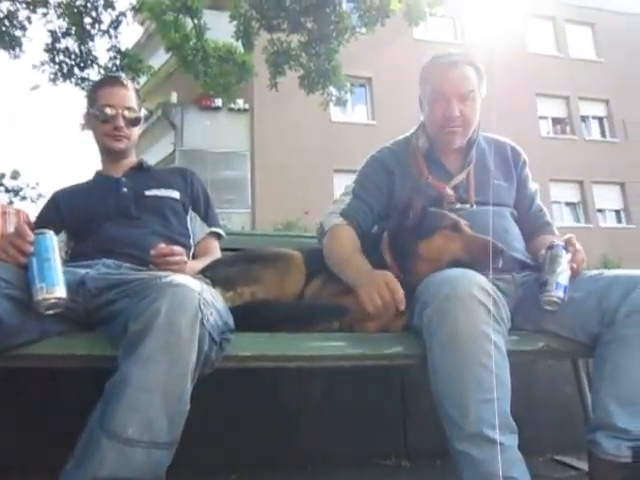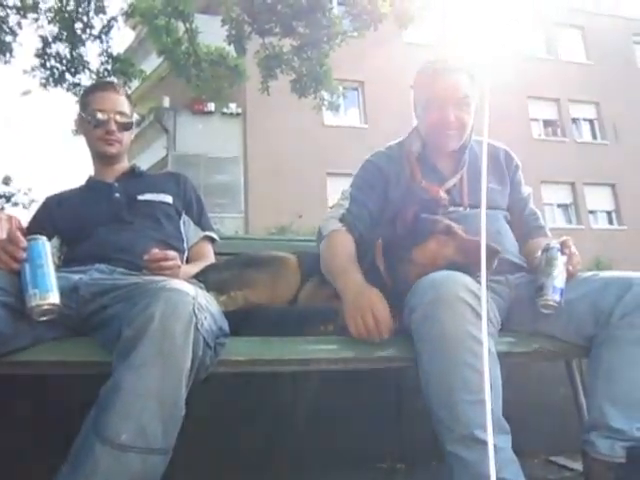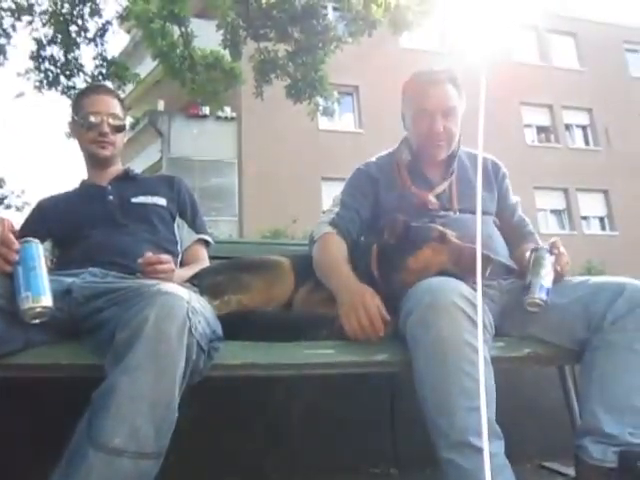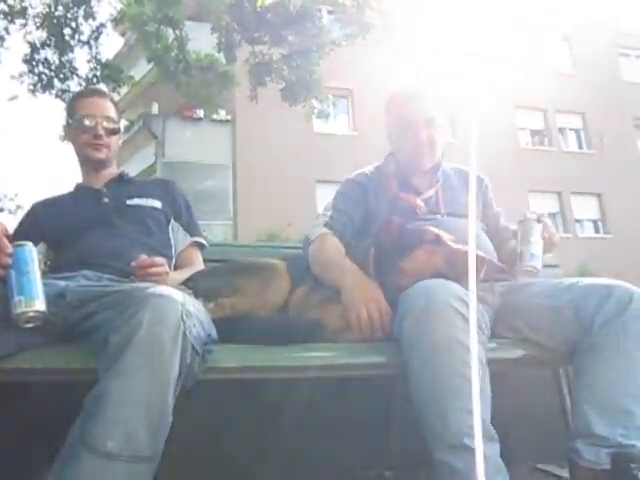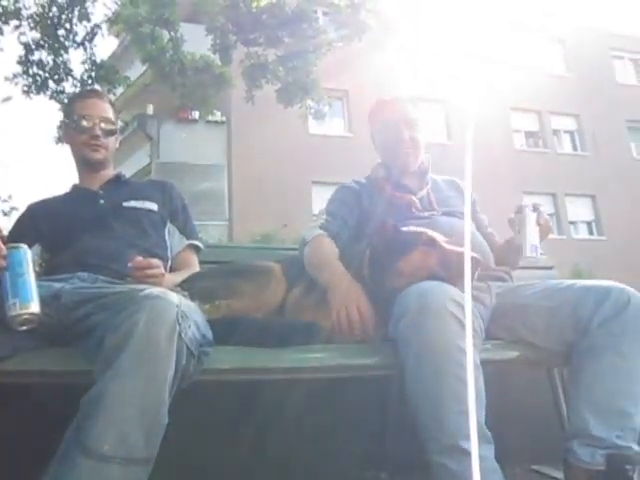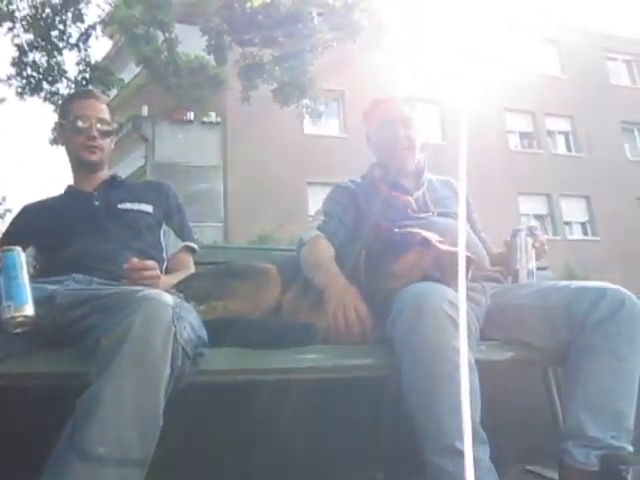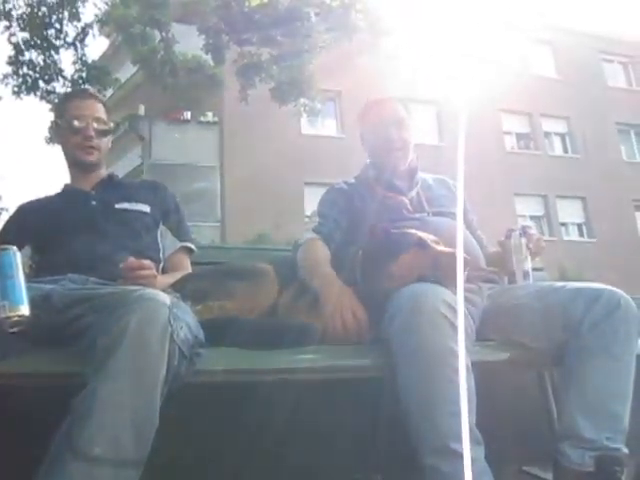
dt=0.3s
person 1, frame 1
left shoulder: (508, 155)
right shoulder: (391, 161)
left elbow: (537, 228)
right elbow: (338, 225)
right wrist: (364, 274)
left hip: (526, 285)
right hip: (448, 287)
right knee: (464, 292)
person 1, frame 2
left shoulder: (500, 159)
right shoulder: (385, 166)
left elbow: (531, 231)
right elbow: (338, 229)
right wrist: (354, 288)
left hip: (518, 286)
right hip: (441, 289)
right knee: (451, 294)
person 1, frame 3
left shoulder: (488, 169)
right shoulder: (375, 175)
left elbow: (520, 237)
right elbow: (329, 235)
right wrist: (347, 286)
left hip: (510, 291)
right hip: (436, 293)
right knee: (444, 301)
person 1, frame 4
left shoulder: (469, 180)
right shoulder: (364, 187)
left elbow: (503, 249)
right elbow: (321, 241)
right wrist: (352, 277)
left hip: (498, 290)
right hip: (428, 294)
right knee: (440, 301)
person 1, frame 5
left shoulder: (454, 188)
right shoulder: (357, 194)
right elbow: (318, 243)
left wrist: (520, 240)
right wrist: (339, 279)
left hip: (493, 291)
right hip: (424, 296)
right knee: (435, 304)
person 1, frame 6
left shoulder: (449, 188)
right shoulder: (352, 194)
right elbow: (315, 244)
right wrist: (336, 282)
left hip: (488, 292)
right hip: (420, 297)
right knee: (432, 305)
person 1, frame 7
left shoulder: (444, 187)
right shoulder: (347, 196)
right elbow: (311, 246)
right wrist: (330, 285)
left hip: (483, 292)
right hip: (416, 298)
left knee: (609, 306)
right knee: (427, 306)
person 2, frame 1
left shoulder: (180, 181)
right shoulder: (67, 198)
left elbow: (213, 257)
left wrist: (188, 267)
left hip: (147, 284)
right hip: (65, 282)
left knee: (181, 297)
person 2, frame 2
left shoulder: (173, 185)
right shoulder: (59, 204)
left elbow: (207, 261)
left wrist: (182, 272)
left hip: (141, 289)
right hip: (59, 288)
left knee: (176, 301)
person 2, frame 3
left shoulder: (167, 188)
right shoulder: (53, 207)
left elbow: (201, 265)
left wrist: (176, 275)
left hip: (135, 293)
right hip: (54, 291)
left knee: (169, 305)
person 2, frame 4
left shoulder: (162, 192)
right shoulder: (47, 210)
left elbow: (196, 269)
left wrist: (170, 279)
left hip: (130, 297)
right hip: (48, 295)
left knee: (163, 307)
person 2, frame 5
left shoulder: (159, 194)
right shoulder: (43, 211)
left elbow: (192, 271)
left wrist: (166, 281)
left hip: (125, 299)
right hip: (45, 296)
left knee: (159, 309)
person 2, frame 6
left shoulder: (155, 195)
right shoulder: (37, 213)
left elbow: (187, 274)
left wrist: (161, 282)
left hip: (120, 301)
right hip: (40, 299)
left knee: (154, 310)
person 2, frame 7
left shoulder: (152, 195)
right shoulder: (34, 212)
left elbow: (184, 274)
left wrist: (157, 282)
left hip: (117, 301)
right hip: (37, 297)
left knee: (150, 309)
